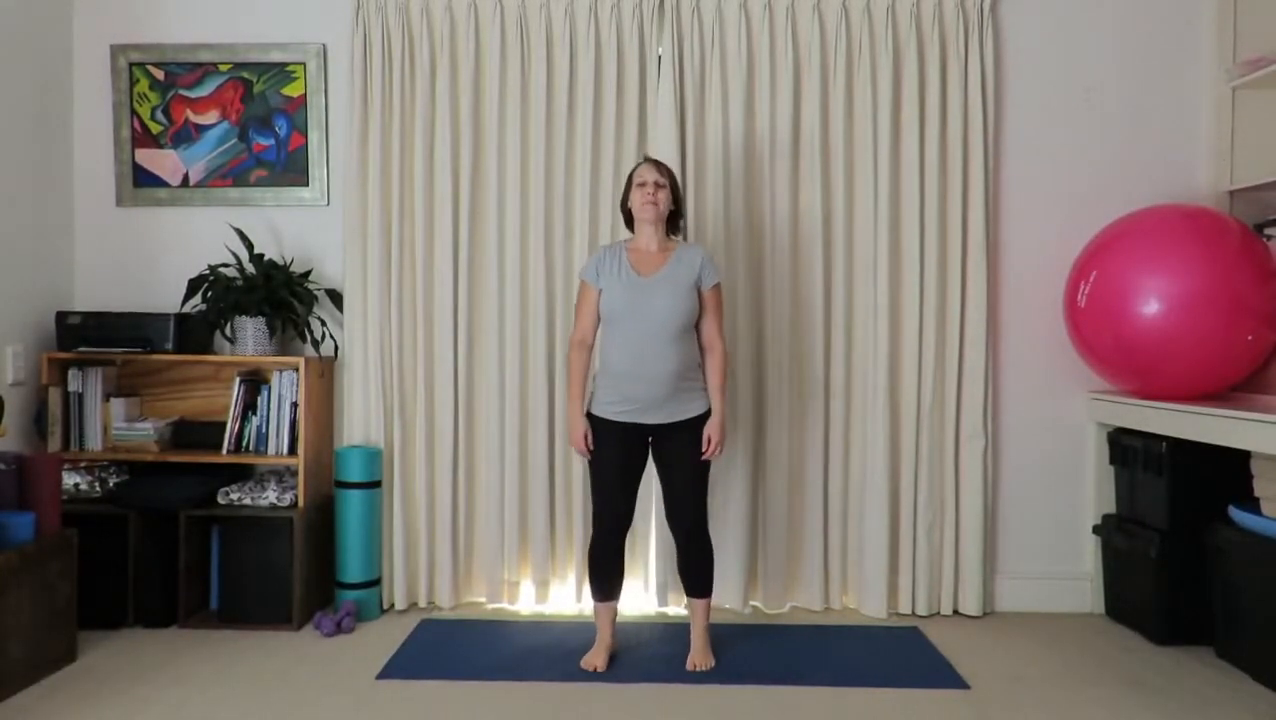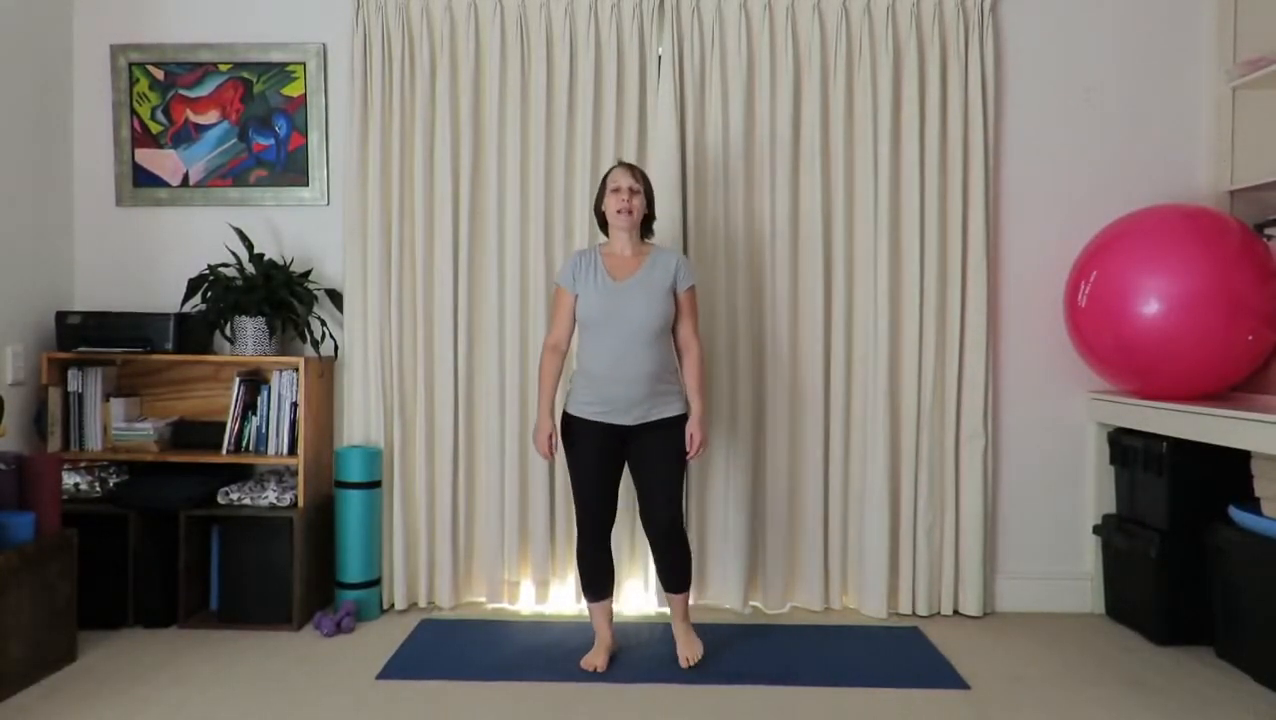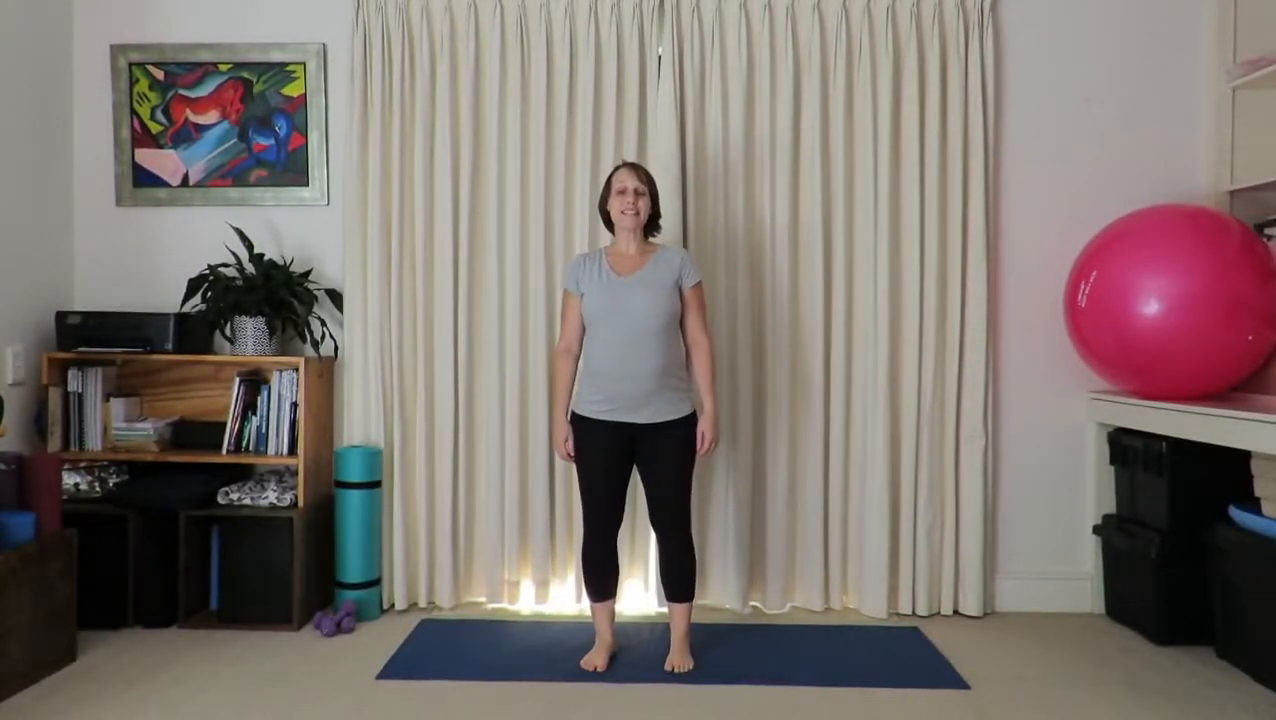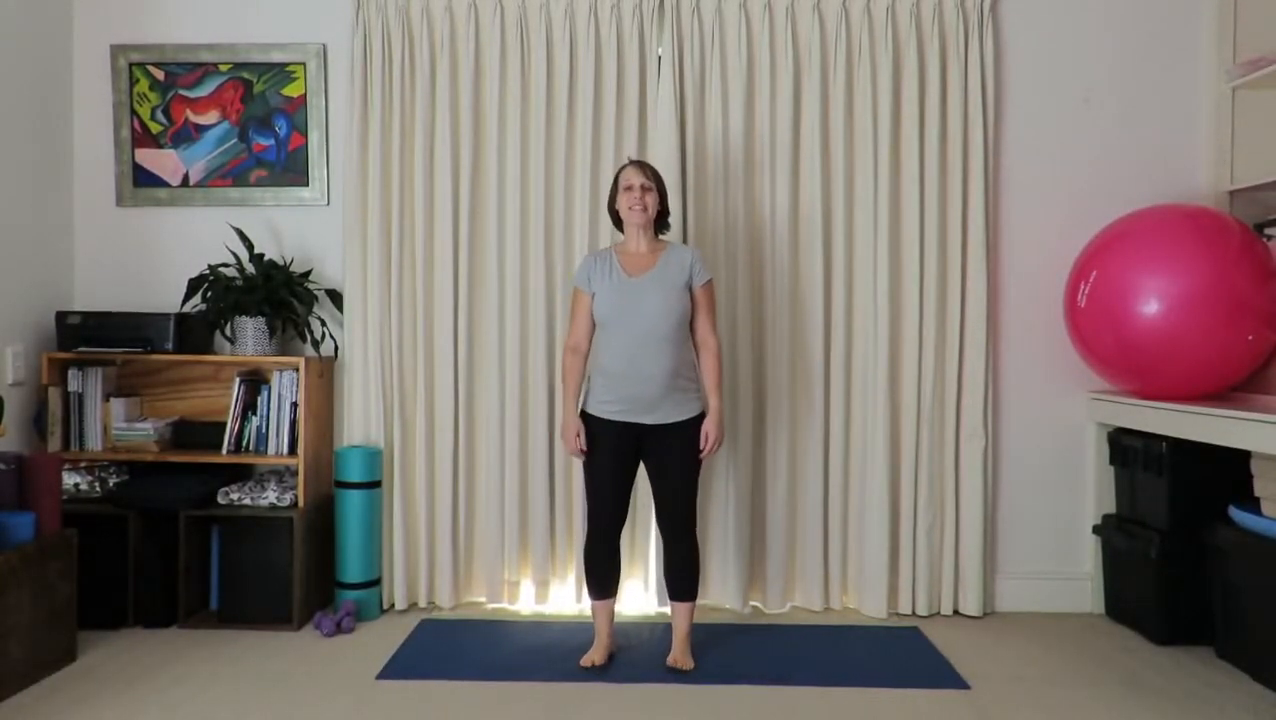
dt=0.4s
person 1, frame 1
left shoulder: (697, 262)
right shoulder: (602, 261)
left elbow: (712, 344)
right elbow: (581, 341)
left wrist: (718, 413)
right wrist: (576, 410)
left hip: (683, 417)
right hip: (613, 418)
left knee: (689, 524)
right knee: (608, 527)
left ankle: (700, 636)
right ankle: (604, 637)
person 1, frame 2
left shoulder: (672, 266)
right shoulder: (578, 266)
left elbow: (689, 347)
right elbow: (555, 344)
left wrist: (697, 413)
right wrist: (544, 413)
left hip: (660, 420)
right hip: (590, 420)
left knee: (664, 524)
right knee: (593, 527)
left ankle: (683, 626)
right ankle: (603, 637)
person 1, frame 3
left shoulder: (677, 264)
right shoulder: (584, 267)
left elbow: (697, 343)
right elbow: (567, 347)
left wrist: (708, 409)
right wrist: (559, 415)
left hip: (668, 420)
right hip: (597, 420)
left knee: (672, 526)
right knee: (599, 527)
left ankle: (680, 640)
right ankle: (603, 638)
person 1, frame 4
left shoulder: (688, 262)
right shoulder: (594, 266)
left elbow: (707, 343)
right elbow: (576, 346)
left wrist: (714, 409)
right wrist: (569, 412)
left hip: (676, 420)
right hip: (607, 419)
left knee: (678, 525)
right knee: (603, 525)
left ankle: (681, 640)
right ankle: (602, 638)
